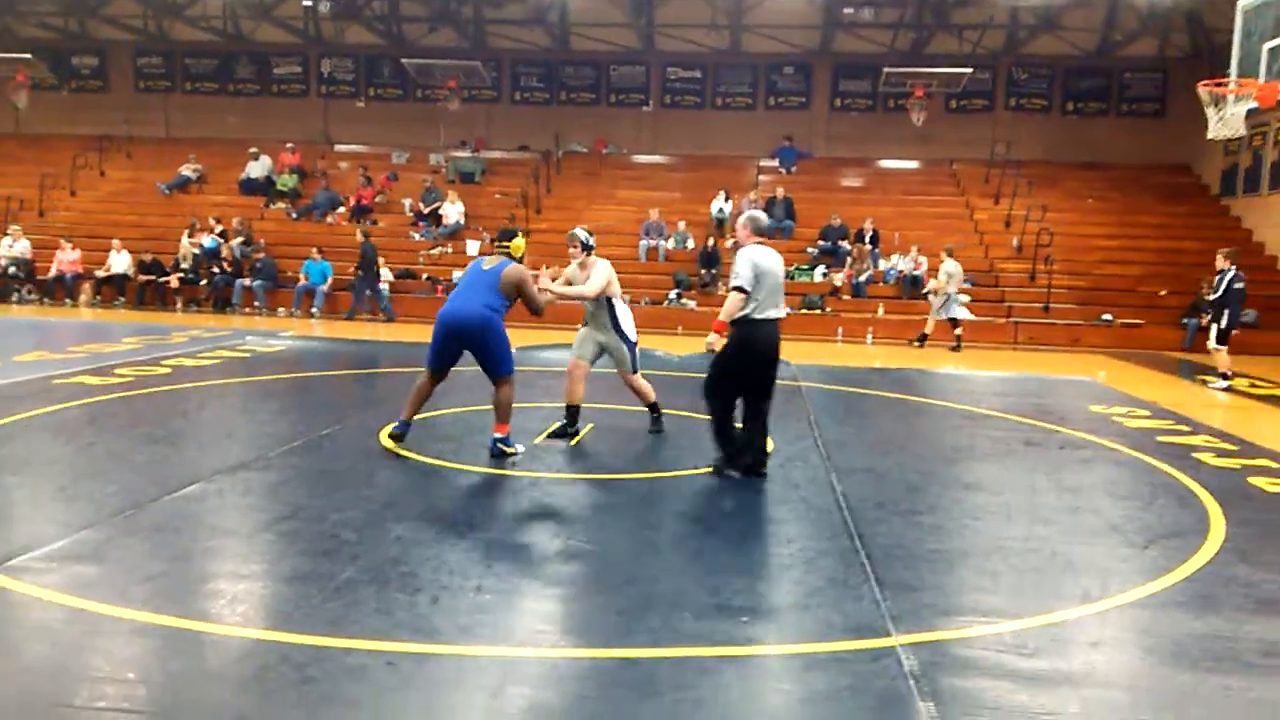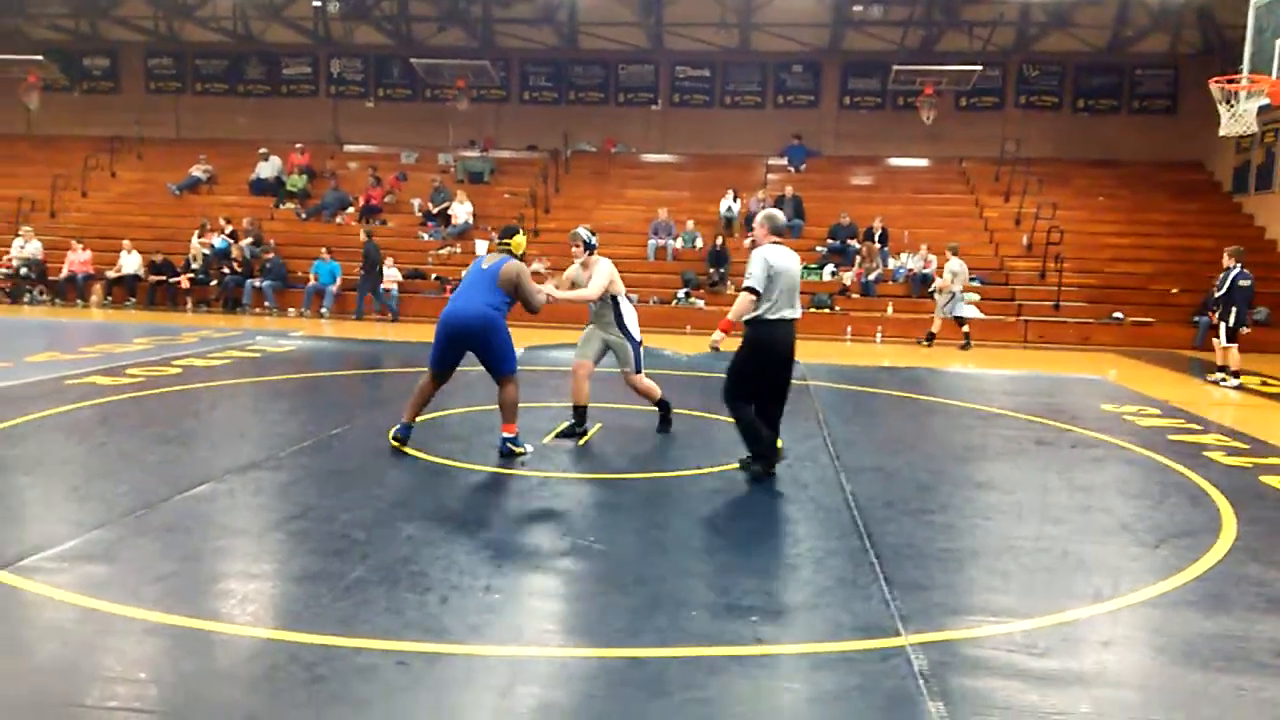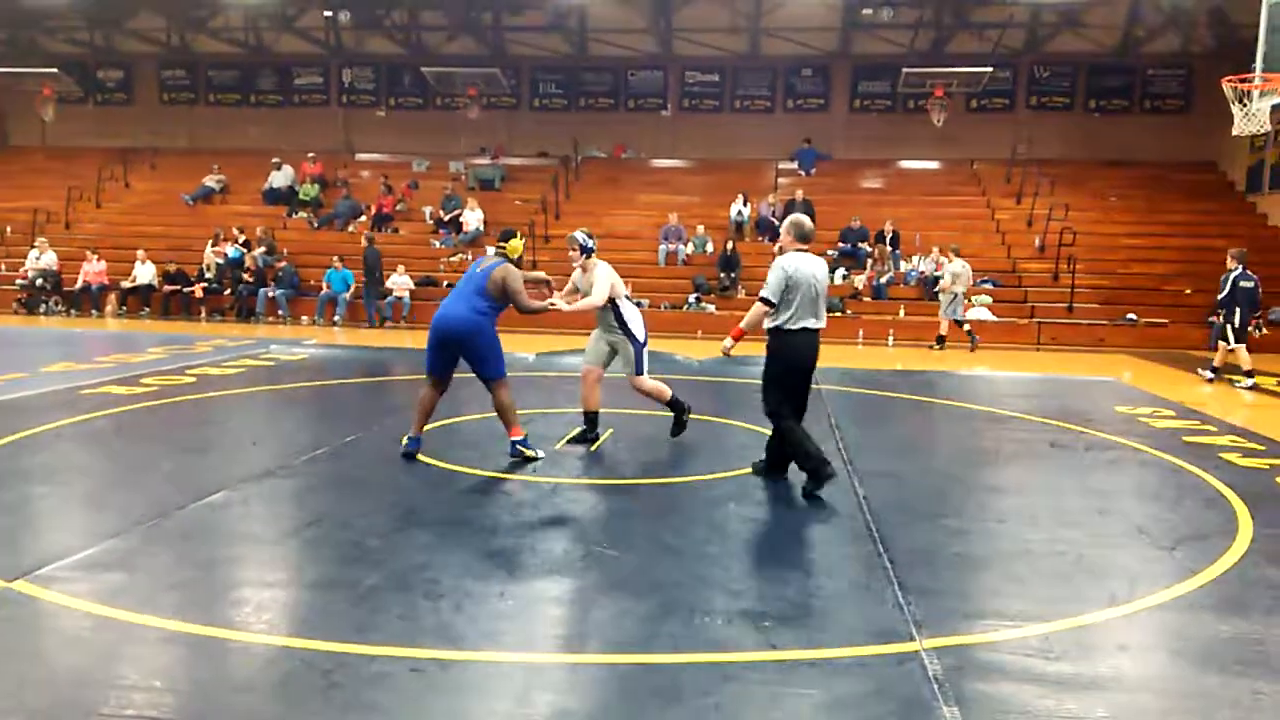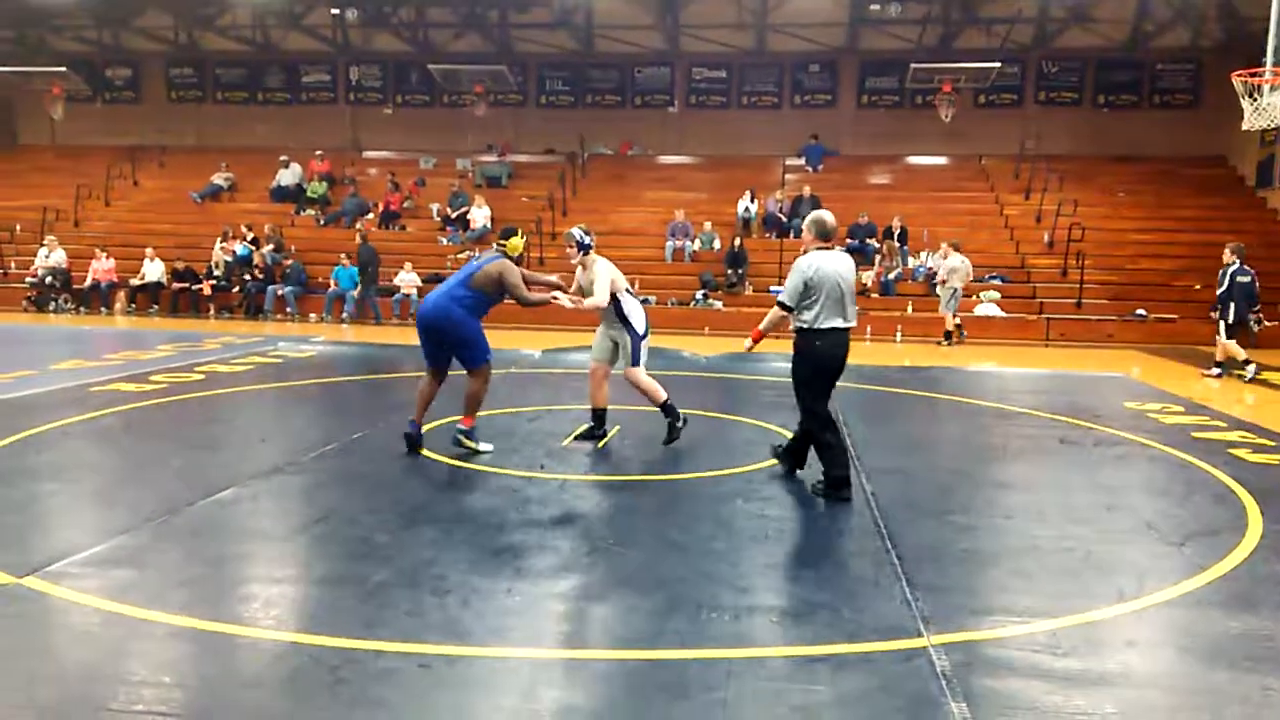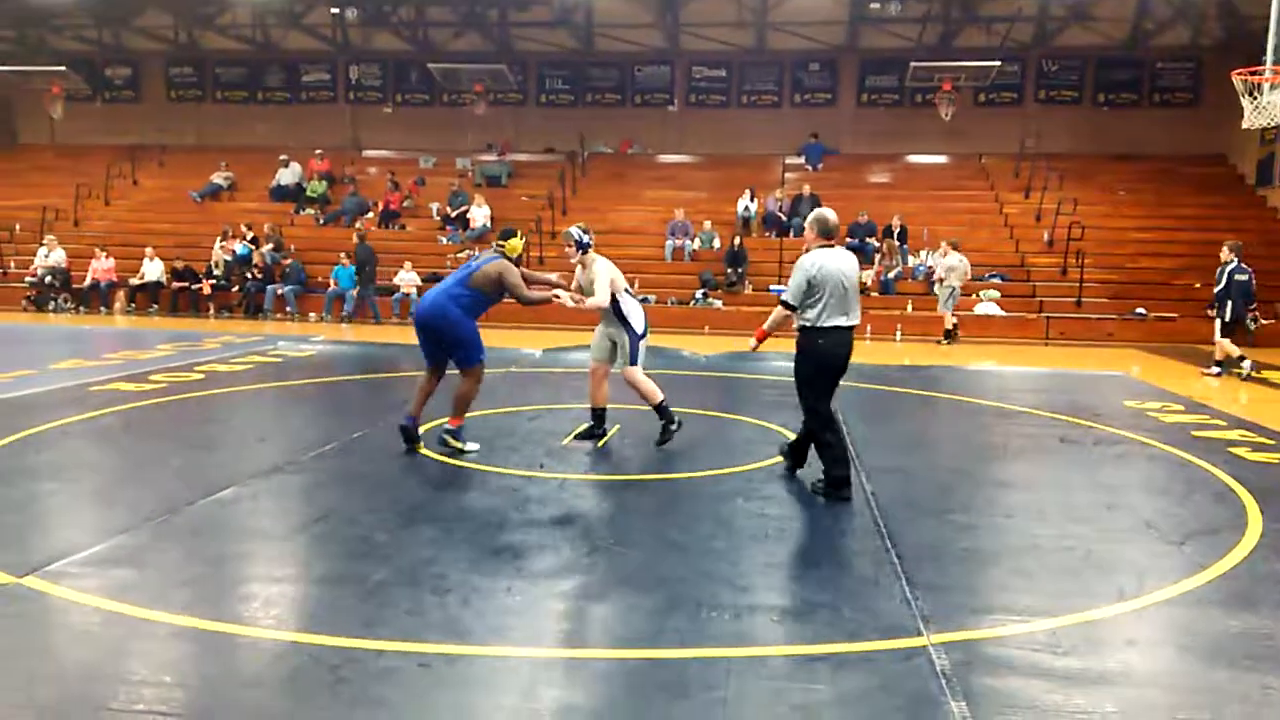
dt=0.1s
person 1, frame 1
left shoulder: (747, 254)
right shoulder: (775, 257)
left elbow: (738, 295)
left wrist: (717, 328)
left hip: (748, 333)
right hip: (771, 333)
left knee: (717, 390)
right knee: (757, 400)
left ankle: (733, 455)
right ankle: (754, 459)
person 1, frame 2
left shoulder: (763, 255)
right shoulder: (793, 258)
left elbow: (750, 296)
left wrist: (724, 327)
left hip: (763, 333)
right hip: (786, 333)
left knee: (737, 395)
right knee: (771, 402)
left ankle: (764, 456)
right ankle: (765, 459)
person 1, frame 3
left shoulder: (784, 263)
right shoulder: (820, 264)
left elbow: (764, 306)
left wrist: (735, 335)
left hip: (786, 342)
right hip: (810, 342)
left knee: (780, 411)
right knee: (792, 408)
left ankle: (816, 467)
right ankle: (775, 462)
person 1, frame 4
left shoulder: (805, 264)
right shoulder: (847, 261)
left elbow: (783, 309)
left wrist: (755, 336)
left hip: (814, 343)
right hip: (840, 341)
left knee: (816, 412)
right knee: (816, 406)
left ankle: (837, 480)
right ankle: (794, 454)
person 1, frame 5
left shoulder: (808, 262)
right shoulder: (850, 259)
left elbow: (786, 308)
left wrist: (760, 336)
left hip: (817, 341)
right hip: (844, 339)
left knee: (819, 412)
right knee: (818, 405)
left ankle: (838, 480)
right ankle: (797, 453)
person 2, frame 1
left shoulder: (477, 263)
right shoulder: (519, 271)
right elbow: (538, 309)
right wrist: (533, 287)
left hip: (449, 319)
right hip: (484, 325)
left knee: (432, 376)
right knee: (504, 381)
left ankle: (402, 425)
right ankle: (501, 440)
person 2, frame 2
left shoulder: (480, 261)
right shoulder: (518, 268)
right elbow: (534, 306)
right wrist: (539, 294)
left hip: (451, 319)
right hip: (485, 325)
left knee: (434, 378)
right knee: (508, 381)
left ankle: (404, 428)
right ankle: (510, 439)
person 2, frame 3
left shoulder: (483, 261)
right shoulder: (510, 271)
right elbow: (523, 305)
left wrist: (536, 277)
right wrist: (547, 304)
left hip: (442, 323)
right hip: (473, 328)
left knee: (435, 385)
right knee: (499, 385)
left ankle: (413, 440)
right ankle: (518, 441)
person 2, frame 4
left shoulder: (488, 255)
right shoulder: (505, 267)
left elbow: (520, 275)
right elbow: (523, 297)
left wrist: (549, 281)
right wrist: (549, 298)
left hip: (428, 311)
right hip: (453, 316)
left knee: (435, 374)
right knee: (480, 372)
left ankle: (414, 427)
right ankle: (466, 432)
person 2, frame 5
left shoulder: (487, 256)
right shoulder: (504, 267)
left elbow: (519, 274)
right elbow: (524, 297)
left wrist: (549, 280)
right wrist: (551, 296)
left hip: (426, 309)
right hip: (450, 315)
left knee: (434, 370)
right knee: (473, 373)
left ankle: (411, 420)
right ankle: (452, 431)
person 3, frame 1
left shoulder: (602, 268)
right shoulder: (571, 270)
left elbow: (589, 292)
right elbow: (553, 292)
left wrist: (553, 287)
left hip: (618, 330)
right hip: (592, 328)
left knee: (632, 379)
right knee: (574, 369)
left ankle: (656, 415)
right ankle: (570, 424)
person 3, frame 2
left shoulder: (604, 267)
right shoulder: (575, 269)
left elbow: (592, 294)
right elbow: (561, 291)
left wrist: (558, 294)
left hip: (623, 327)
right hip: (598, 327)
left knee: (635, 380)
right knee: (579, 370)
left ankle: (665, 410)
right ankle: (578, 423)
person 3, frame 3
left shoulder: (601, 272)
right shoulder: (578, 274)
left elbow: (596, 301)
right elbow: (565, 298)
left wrist: (568, 307)
left hip: (628, 330)
right hip: (604, 330)
left knee: (639, 382)
right knee: (589, 375)
left ankle: (680, 409)
right ankle: (590, 429)
person 3, frame 4
left shoulder: (601, 267)
right shoulder: (580, 271)
left elbow: (600, 301)
right elbow: (575, 297)
left wrist: (572, 305)
left hip: (631, 323)
right hip: (609, 325)
left knee: (634, 374)
right knee: (596, 372)
left ankle: (675, 417)
right ankle: (597, 426)
person 3, frame 5
left shoulder: (600, 266)
right shoulder: (579, 270)
left elbow: (601, 301)
right elbow: (575, 295)
left wrist: (574, 304)
left hip: (630, 323)
right hip: (608, 324)
left knee: (631, 374)
right knee: (596, 371)
left ankle: (668, 419)
right ankle: (597, 425)
